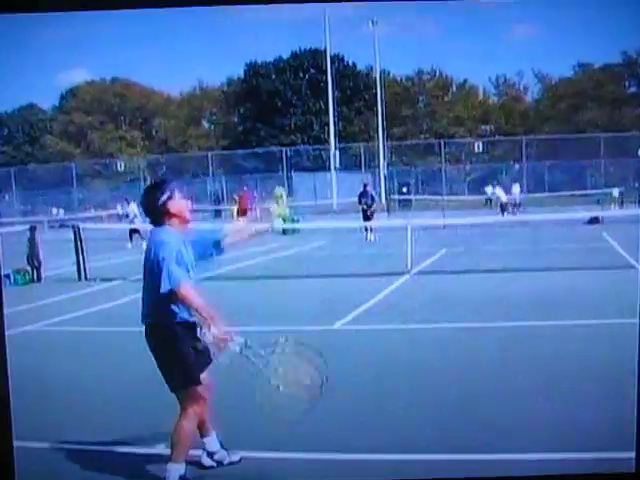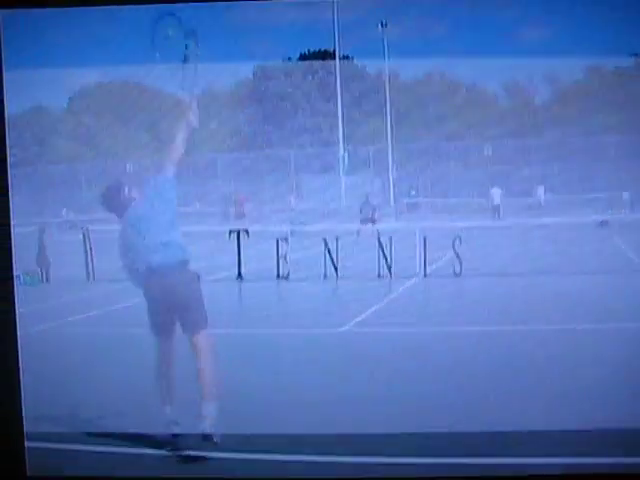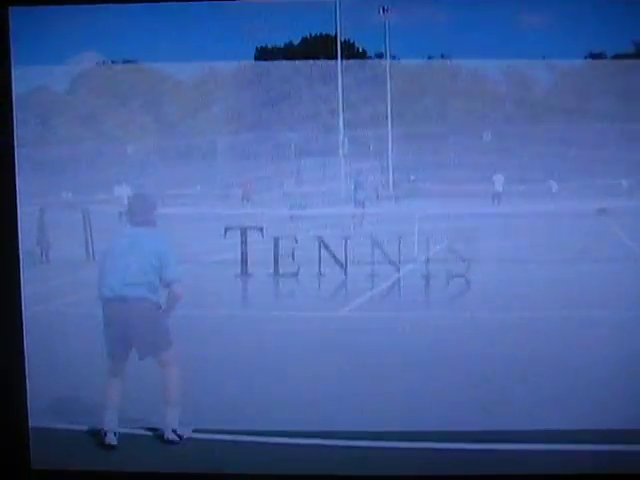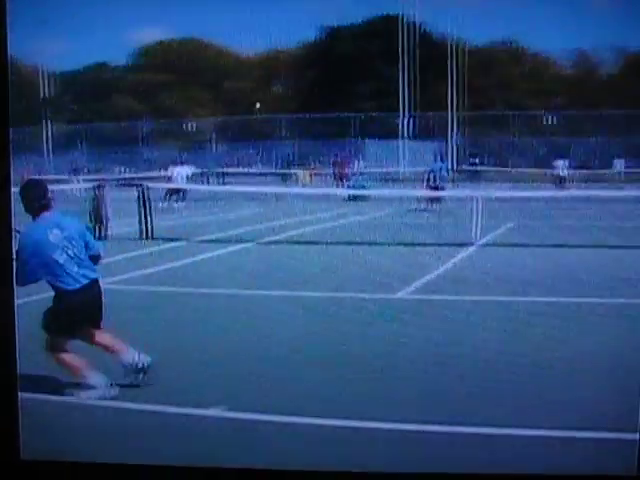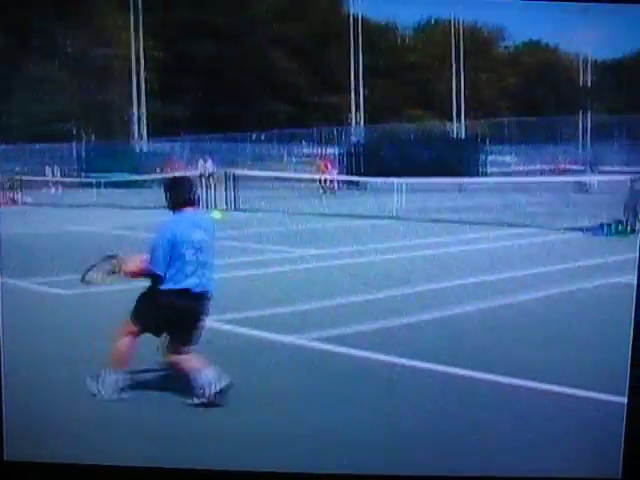
dt=1s
person 1, frame 1
left shoulder: (182, 238)
right shoulder: (165, 244)
left elbow: (221, 239)
right elbow: (181, 289)
left wrist: (255, 225)
right wrist: (213, 321)
left hip: (183, 326)
right hip: (168, 331)
left knee: (202, 389)
right knee: (193, 402)
left ankle: (212, 451)
person 1, frame 2
left shoulder: (125, 232)
right shoulder: (152, 198)
left elbow: (133, 273)
right elbow: (172, 158)
right wrist: (186, 123)
left hip: (153, 284)
right hip: (177, 277)
left knee: (164, 353)
right knee: (202, 349)
left ankle: (169, 419)
right ankle: (208, 421)
person 1, frame 3
left shoulder: (116, 244)
right shoulder: (158, 242)
left elbow: (102, 286)
right elbow: (175, 291)
right wrist: (164, 314)
left hip: (113, 310)
right hip: (142, 308)
left knee: (116, 372)
right knee: (169, 365)
left ankle: (109, 428)
right ankle: (171, 427)
person 1, frame 4
left shoulder: (28, 237)
right shoulder: (72, 223)
left elbow: (22, 279)
right elbow: (96, 255)
left hip: (70, 298)
right hip: (92, 289)
left knee: (55, 346)
right knee: (90, 333)
left ankle: (100, 385)
right ankle: (134, 359)
person 1, frame 5
left shoulder: (170, 226)
right shoulder: (207, 224)
left elbow: (157, 270)
left wrist: (134, 268)
right wrist: (145, 260)
left hip: (170, 296)
right hip: (198, 301)
left knee: (128, 333)
right knee: (178, 352)
left ankle: (111, 384)
right ankle: (211, 379)
